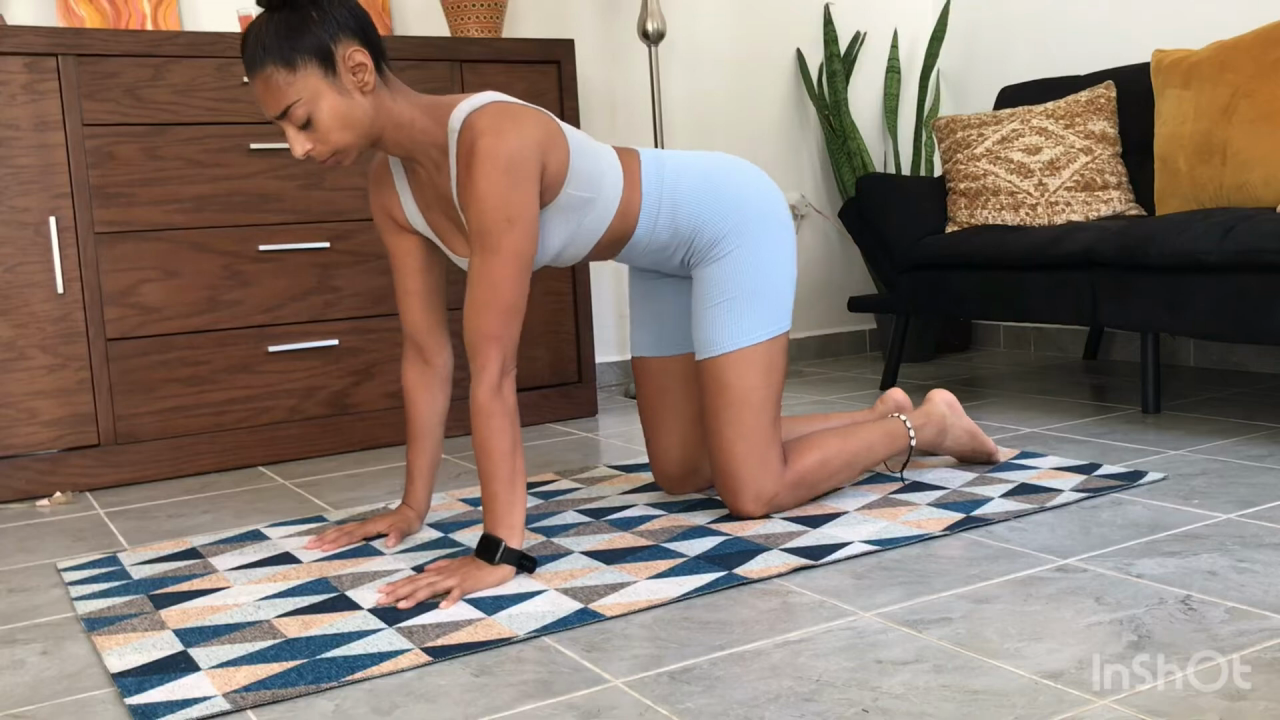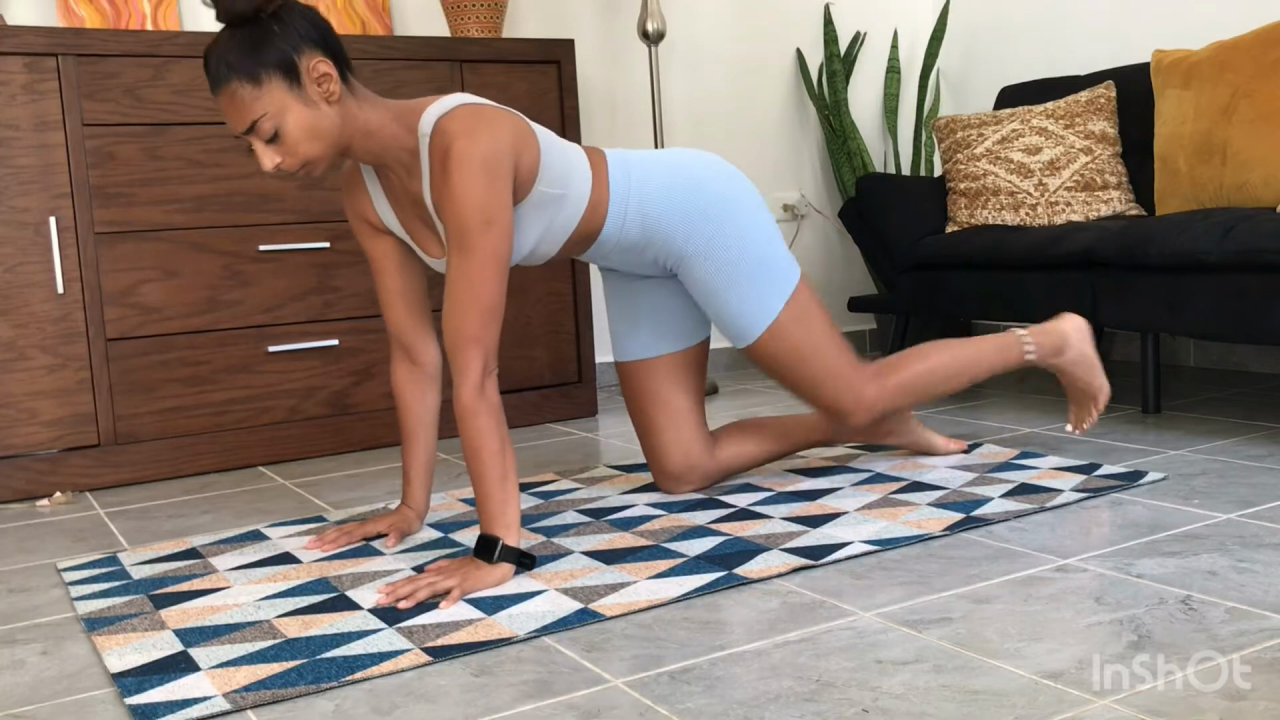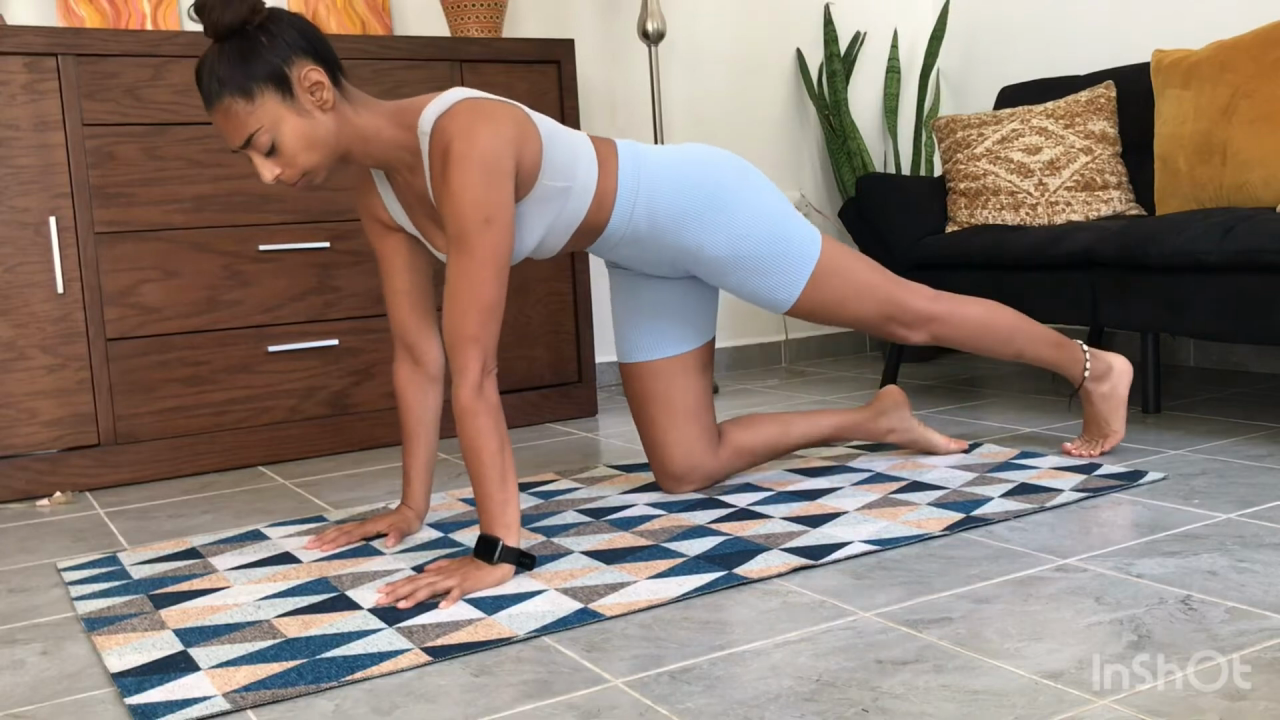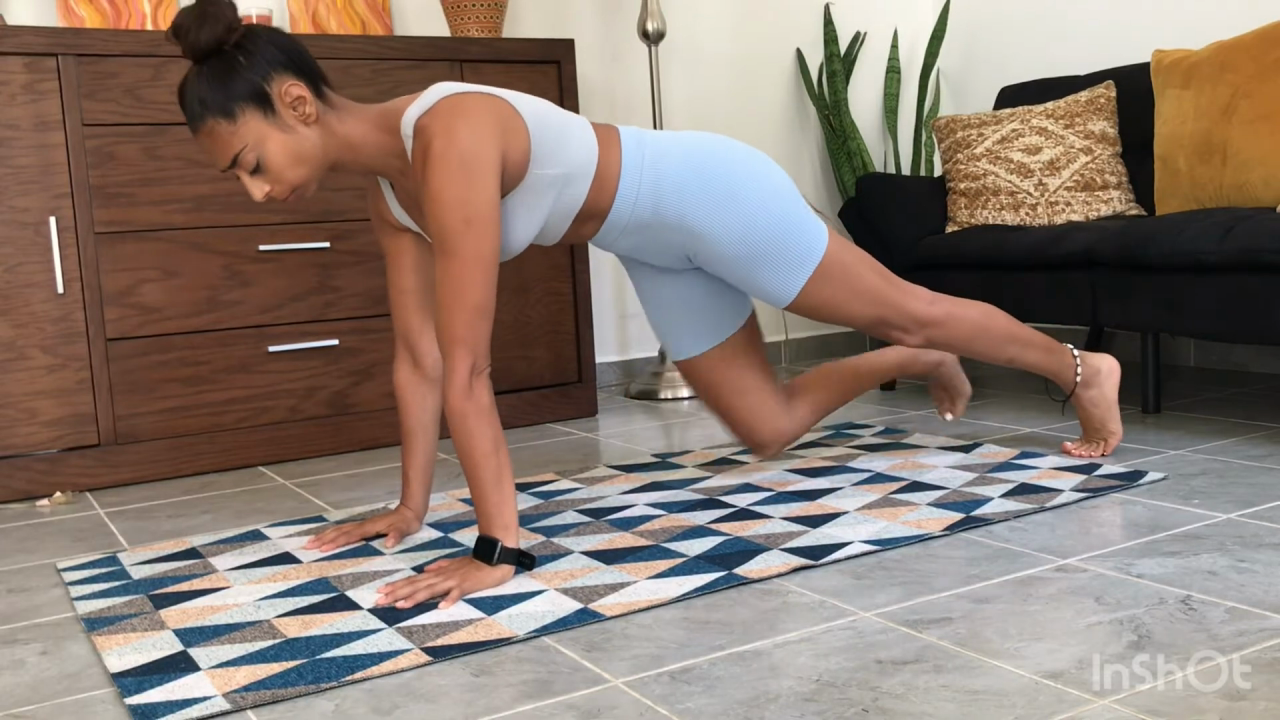
dt=0.4s
person 1, frame 1
left shoulder: (493, 140)
right shoulder: (391, 187)
left elbow: (492, 368)
right elbow: (427, 354)
left wrist: (502, 547)
right wrist: (414, 506)
left hip: (732, 215)
right hip: (666, 253)
left knee: (754, 493)
right knee: (682, 474)
left ankle: (924, 420)
right ankle: (882, 417)
person 1, frame 2
left shoulder: (464, 142)
right shoulder: (365, 193)
left elbow: (474, 369)
right elbow: (414, 355)
left wrist: (500, 547)
right wrist: (412, 506)
left hip: (694, 210)
right hip: (635, 257)
left knee: (850, 396)
right knee: (683, 470)
left ankle: (1052, 341)
right ankle: (883, 423)
person 1, frame 3
left shoulder: (462, 141)
right shoulder: (377, 192)
left elbow: (473, 370)
right elbow: (418, 356)
left wrist: (500, 547)
right wrist: (412, 506)
left hip: (704, 208)
right hip: (646, 253)
left knee: (907, 313)
right knee: (685, 468)
left ankle: (1096, 368)
right ankle: (877, 418)
person 1, frame 4
left shoulder: (448, 138)
right shoulder: (385, 186)
left elbow: (465, 371)
right elbow: (417, 355)
left wrist: (499, 549)
right wrist: (410, 508)
left hip: (710, 193)
right hip: (656, 244)
left knee: (903, 312)
right knee: (768, 428)
left ankle: (1083, 372)
right ankle: (924, 372)
